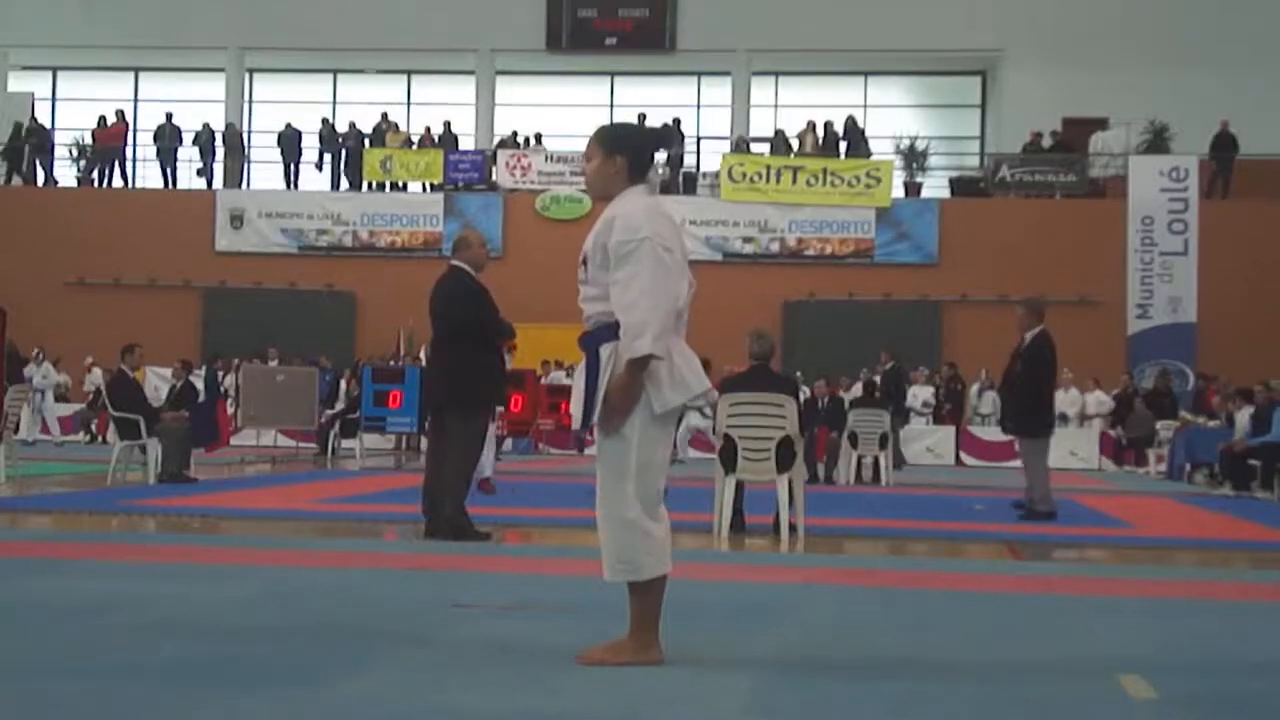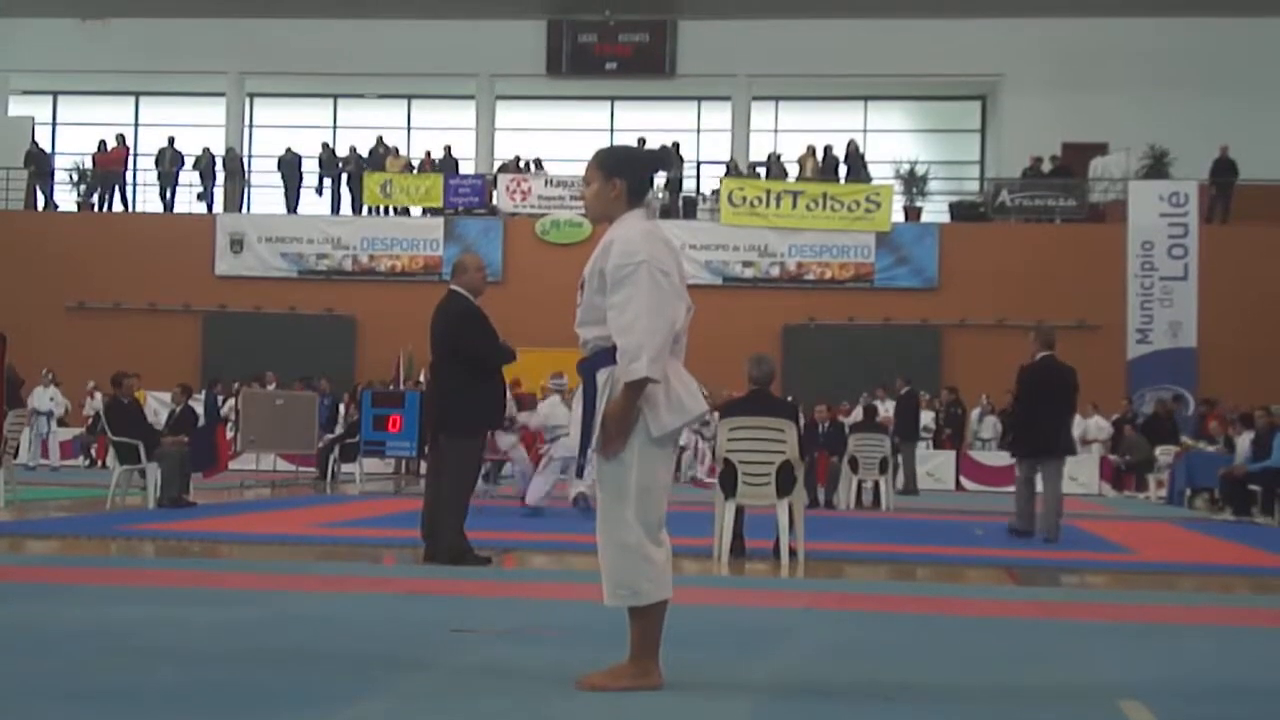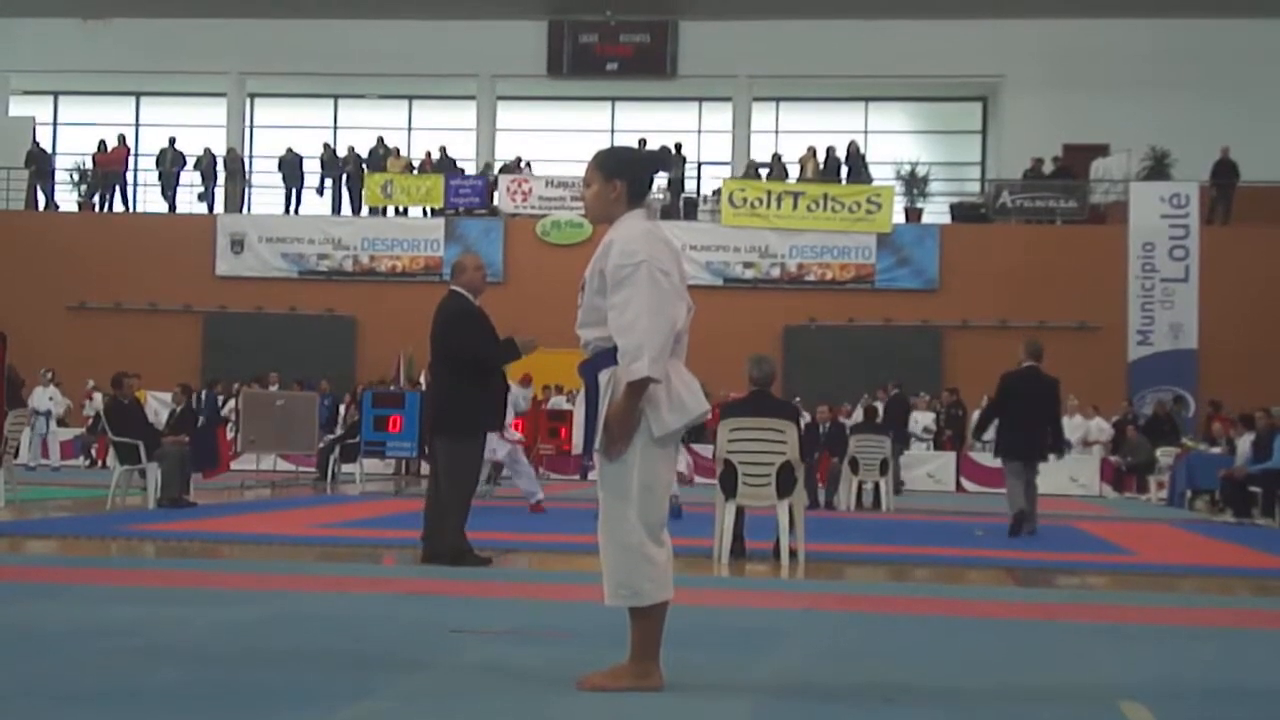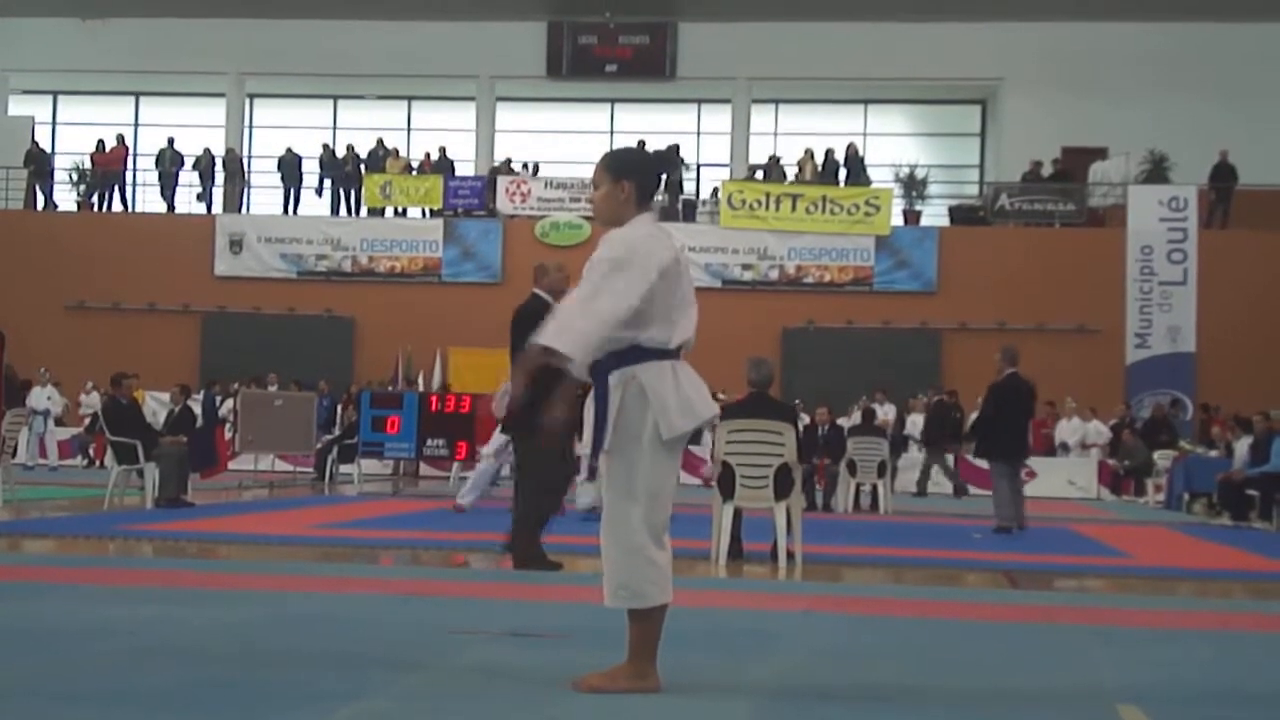
dt=1s
person 1, frame 1
left shoulder: (634, 217)
right shoulder: (630, 215)
left elbow: (648, 305)
left wrist: (629, 378)
left hip: (633, 371)
right hip: (626, 369)
left knee: (630, 501)
right knee: (629, 501)
left ankle: (643, 641)
right ankle: (641, 636)
person 1, frame 2
left shoulder: (630, 241)
right shoulder: (637, 238)
left elbow: (643, 329)
left wrist: (624, 403)
left hip: (632, 395)
right hip: (635, 394)
left knee: (631, 525)
right knee: (631, 525)
left ankle: (643, 665)
right ankle: (641, 660)
person 1, frame 3
left shoulder: (629, 241)
right shoulder: (640, 238)
left elbow: (644, 330)
left wrist: (626, 404)
left hip: (633, 394)
right hip: (637, 394)
left knee: (633, 525)
right knee: (634, 525)
left ankle: (643, 666)
right ankle: (643, 661)
person 1, frame 4
left shoulder: (632, 245)
right shoulder: (649, 242)
left elbow: (589, 310)
right elbow: (609, 325)
left wrist: (528, 366)
right wrist: (565, 396)
left hip: (641, 393)
right hip: (645, 389)
left knee: (633, 526)
right knee: (640, 527)
left ankle: (640, 668)
right ankle: (640, 663)
person 2, frame 1
left shoulder: (444, 284)
right shoulder: (469, 288)
right elbow: (494, 331)
left wrist: (497, 330)
right wrist: (506, 329)
left hip: (443, 378)
right hip: (467, 381)
left knee: (441, 450)
right knee: (462, 452)
left ankle: (436, 518)
right ankle: (452, 521)
person 2, frame 2
left shoulder: (448, 307)
right shoulder: (465, 311)
right elbow: (486, 355)
left wrist: (499, 351)
right wrist: (508, 352)
left hip: (447, 404)
right hip: (464, 407)
left knee: (442, 477)
right knee: (458, 479)
left ankle: (435, 543)
right ankle: (450, 546)
person 2, frame 3
left shoulder: (452, 307)
right shoulder: (462, 310)
right elbow: (477, 355)
left wrist: (506, 350)
right wrist: (515, 348)
left hip: (450, 408)
right hip: (461, 410)
left knee: (445, 480)
right knee: (459, 481)
left ankle: (437, 546)
right ankle: (451, 548)
person 2, frame 4
left shoulder: (547, 311)
right shoulder: (532, 312)
left knee: (561, 474)
right knee: (535, 481)
left ankle: (522, 540)
right ankle: (524, 550)
person 3, frame 1
left shoulder: (1041, 346)
right shoulder: (1030, 342)
left elbow: (1033, 385)
right elbow: (1018, 378)
left wrist: (1017, 416)
right wrist: (1014, 414)
left hip: (1033, 413)
right hip: (1029, 412)
left knee: (1034, 459)
right knee: (1032, 459)
left ankle: (1044, 507)
right ankle: (1034, 500)
person 3, frame 2
left shoulder: (1028, 371)
right shoulder: (1069, 372)
left elbow: (1020, 406)
right elbow: (1071, 406)
left wrist: (1011, 434)
left hip: (1031, 437)
right hip: (1058, 438)
left knee: (1025, 481)
right knee: (1053, 484)
left ankle: (1023, 525)
right ankle: (1051, 531)
person 3, frame 3
left shoulder: (1009, 378)
right shoulder: (1051, 383)
left elbow: (994, 407)
right elbow: (1055, 417)
left wrist: (979, 429)
right wrist: (1058, 444)
left hip: (1011, 441)
right hip: (1036, 442)
left knee: (1013, 479)
right knee: (1030, 482)
left ankle: (1020, 511)
right ankle: (1029, 523)
person 3, frame 4
left shoulder: (998, 387)
right shoulder: (1028, 386)
left elbow: (986, 416)
right elbow: (1030, 414)
left wrist: (973, 435)
left hip: (998, 443)
right hip: (1019, 443)
left knee: (1001, 482)
right knee: (1015, 480)
left ankle: (1005, 522)
right ankle: (1018, 520)
person 4, frame 1
left shoulder: (729, 383)
right shoulder: (789, 384)
right elbow: (799, 428)
left hip: (738, 459)
right hip: (778, 460)
right knee: (794, 455)
left ankle: (736, 517)
right ankle: (782, 519)
person 4, frame 2
left shoulder: (729, 407)
right shoulder: (789, 409)
right elbow: (800, 452)
left hip: (738, 483)
right hip: (777, 484)
right knee: (793, 478)
left ankle: (736, 542)
right ankle: (782, 543)
person 4, frame 3
left shoulder: (729, 408)
right shoulder: (789, 410)
right elbow: (800, 453)
left hip: (738, 484)
right hip: (778, 485)
right knee: (794, 478)
left ankle: (736, 543)
right ankle: (782, 544)
person 4, frame 4
left shoulder: (728, 410)
right shoulder: (787, 412)
right elbow: (797, 455)
left hip: (736, 485)
right hip: (776, 486)
right knee: (791, 480)
left ankle: (734, 545)
right ankle: (780, 546)
